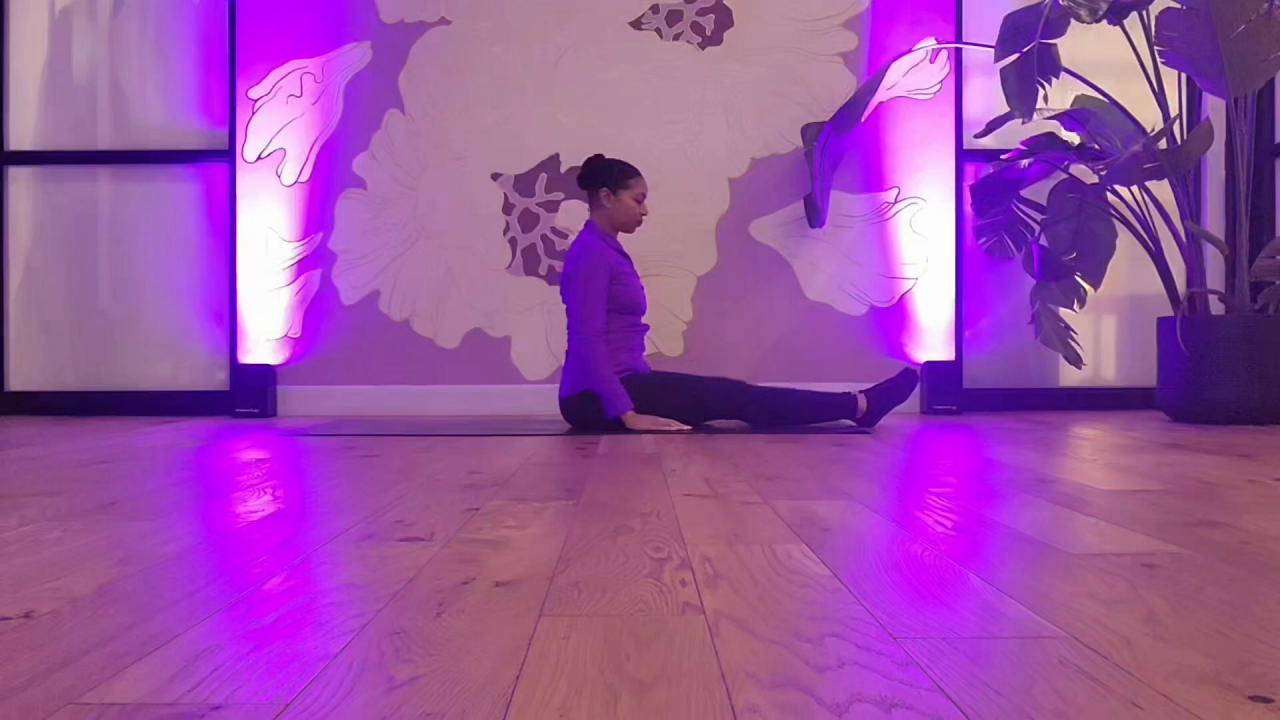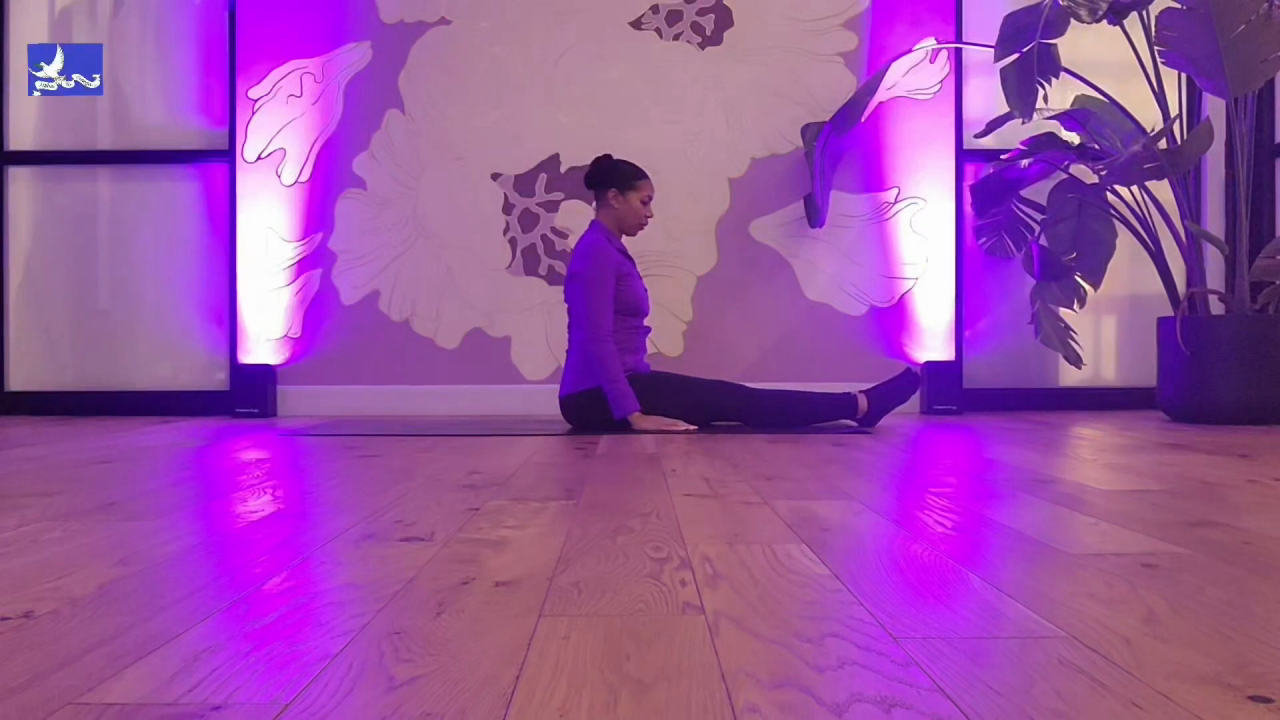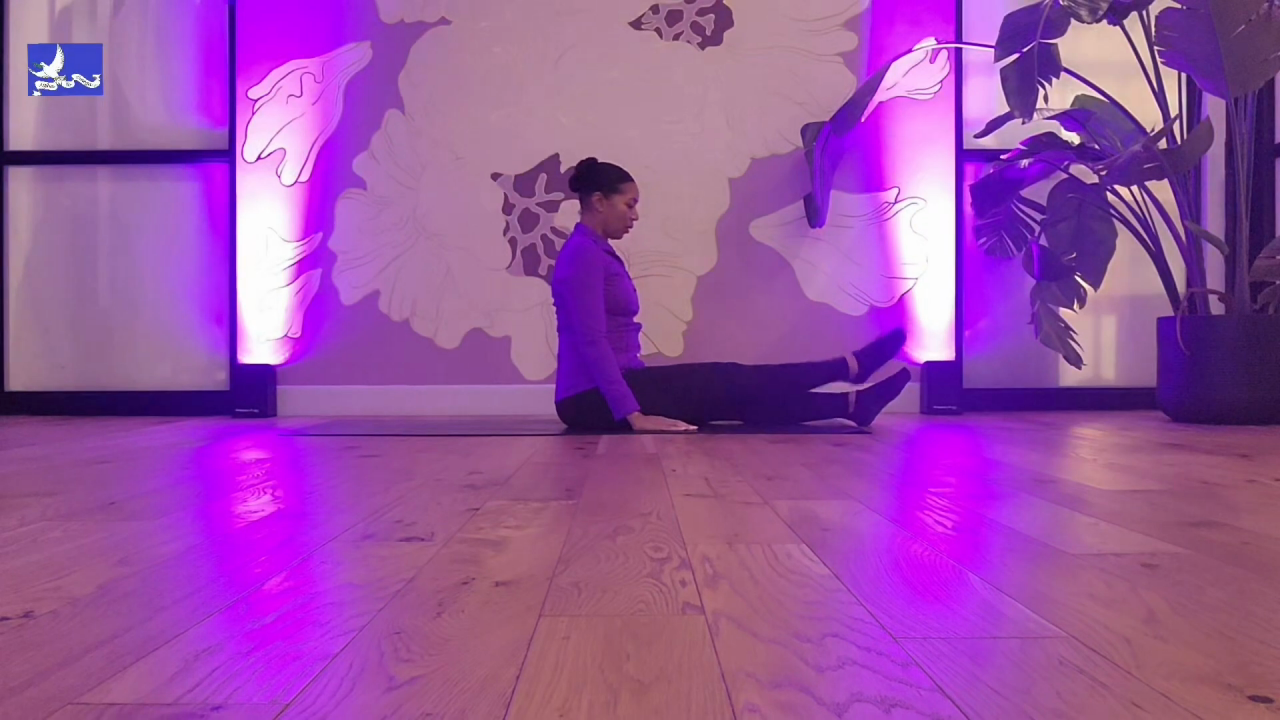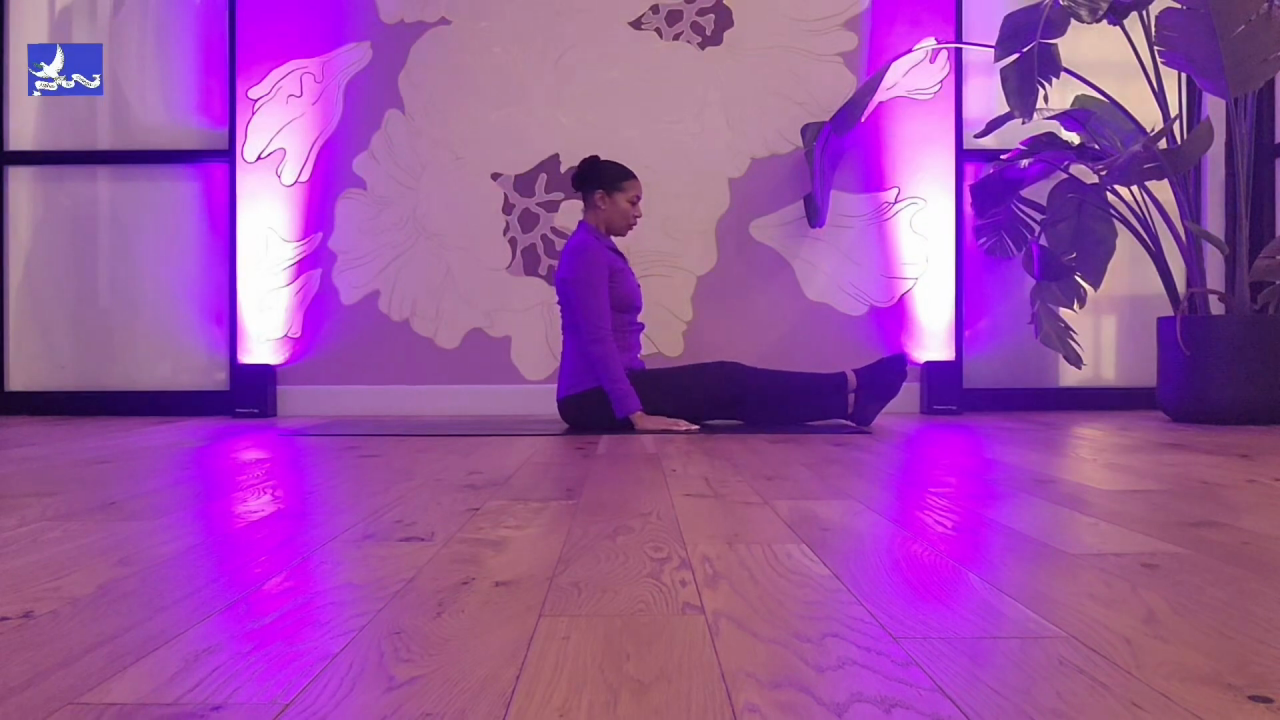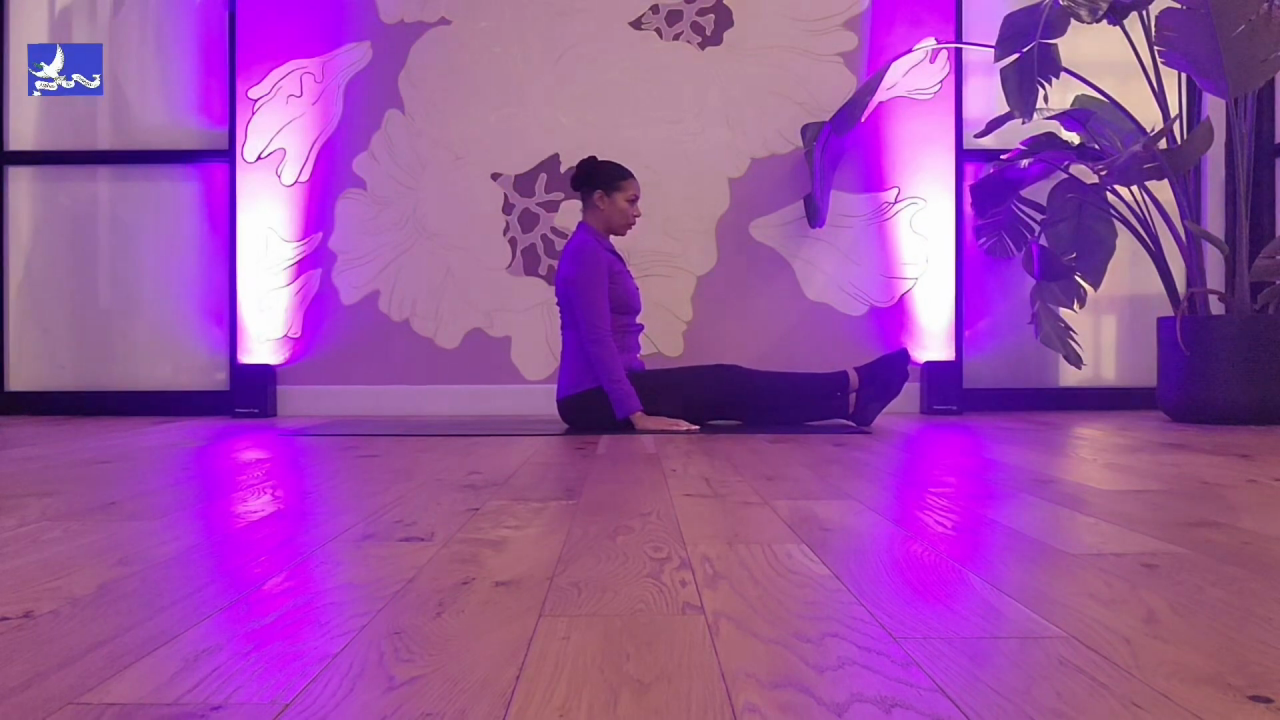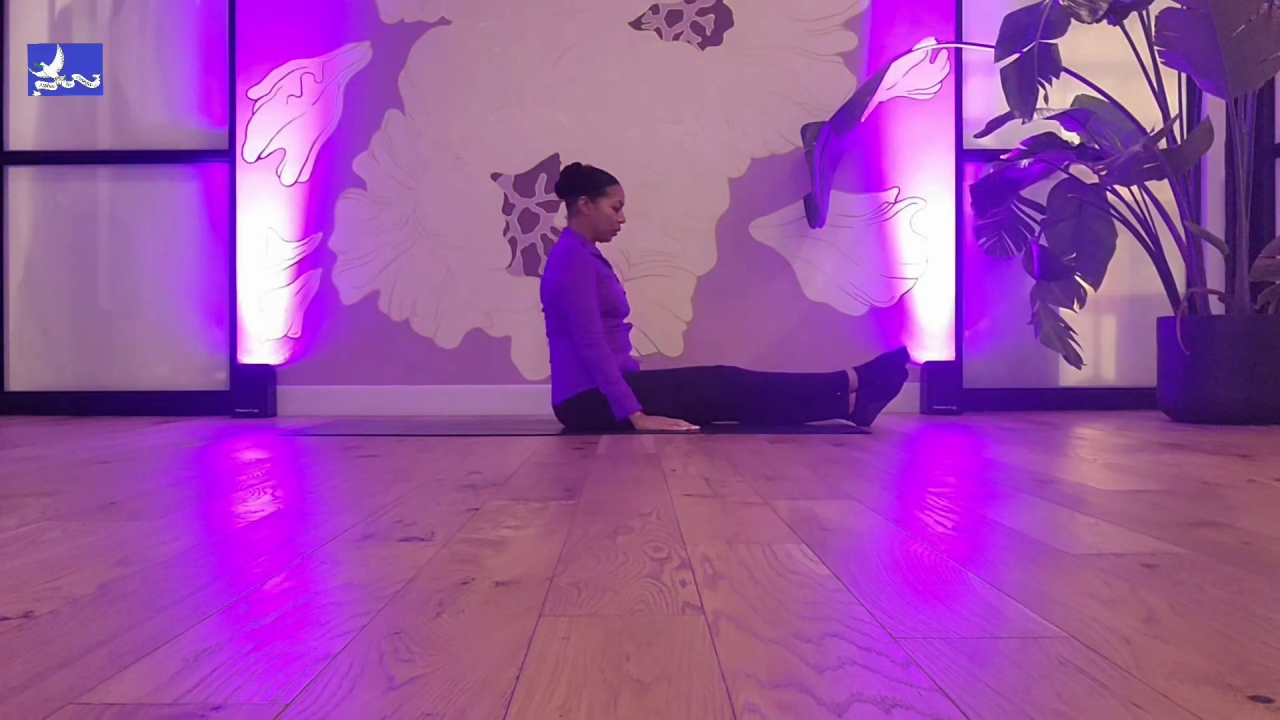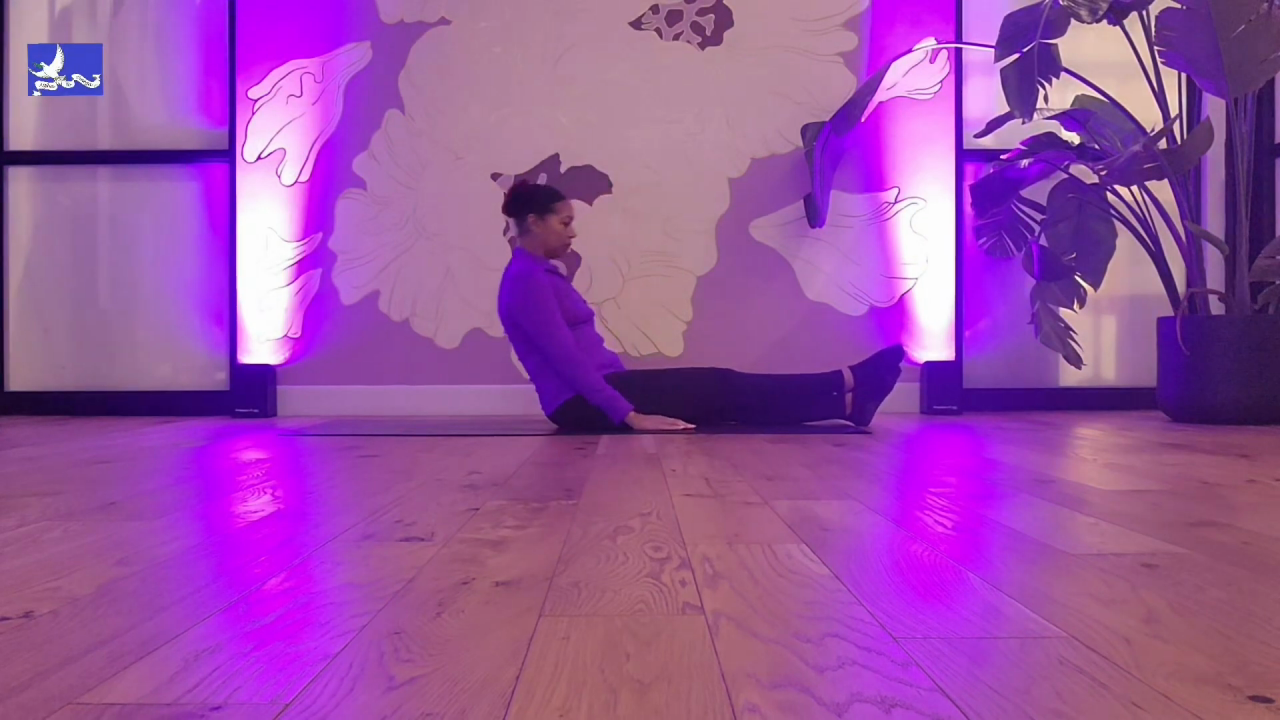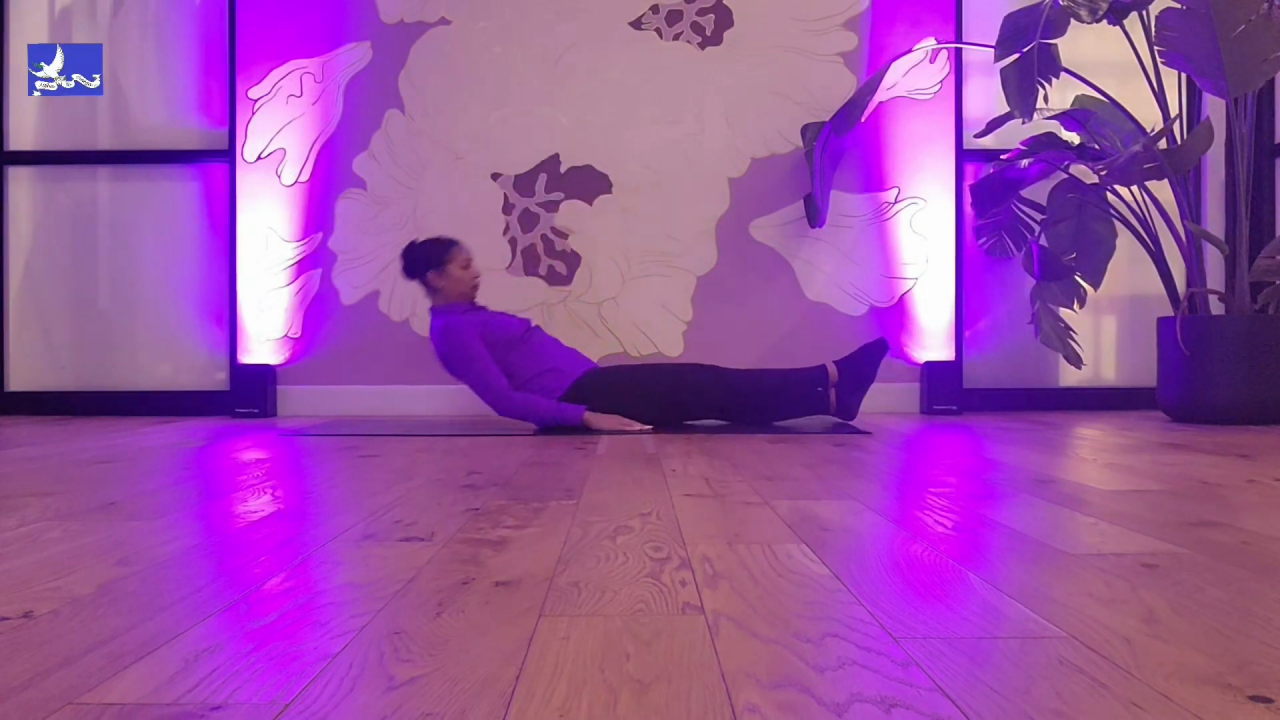
dt=0.5s
person 1, frame 1
left shoulder: (606, 250)
right shoulder: (590, 253)
right elbow: (588, 341)
left wrist: (636, 401)
right wrist: (628, 414)
left hip: (619, 386)
right hip: (597, 401)
left knee: (729, 391)
right knee: (731, 396)
left ankle: (854, 405)
right ankle: (858, 406)
person 1, frame 2
left shoulder: (609, 250)
right shoulder: (596, 252)
right elbow: (597, 341)
left wrist: (641, 401)
right wrist: (635, 415)
left hip: (612, 392)
right hip: (597, 400)
left knee: (730, 398)
right knee: (732, 400)
left ankle: (856, 406)
right ankle: (860, 405)
person 1, frame 3
left shoulder: (596, 253)
right shoulder: (583, 254)
right elbow: (592, 341)
left wrist: (639, 401)
right wrist: (633, 415)
left hip: (605, 393)
right hip: (594, 400)
left knee: (730, 397)
right knee: (727, 380)
left ankle: (850, 404)
right ankle: (851, 365)
person 1, frame 4
left shoulder: (599, 250)
right shoulder: (586, 251)
right elbow: (597, 340)
left wrist: (644, 401)
right wrist: (636, 414)
left hip: (606, 394)
right hip: (595, 399)
left knee: (728, 394)
right knee: (726, 379)
left ankle: (850, 404)
right ankle: (850, 385)
person 1, frame 5
left shoulder: (598, 251)
right shoulder: (585, 252)
right elbow: (597, 340)
left wrist: (642, 399)
right wrist: (636, 413)
left hip: (606, 393)
right hip: (595, 400)
left knee: (727, 392)
right knee: (726, 384)
left ankle: (849, 401)
right ankle: (851, 383)
person 1, frame 6
left shoulder: (583, 256)
right shoulder: (572, 258)
right elbow: (591, 344)
left wrist: (637, 402)
right wrist: (635, 414)
left hip: (602, 394)
right hip: (591, 402)
left knee: (726, 386)
right knee: (724, 385)
left ankle: (849, 398)
right ankle: (849, 386)
person 1, frame 7
left shoulder: (540, 274)
right shoulder: (525, 279)
right elbow: (566, 359)
left wrist: (627, 403)
right wrist: (629, 416)
left hip: (595, 394)
right hip: (583, 406)
left knee: (718, 387)
right knee: (719, 389)
left ankle: (845, 393)
right ankle: (845, 389)
person 1, frame 8
left shoulder: (469, 318)
right shoulder: (452, 330)
right elbow: (504, 399)
left wrist: (594, 404)
right wrist: (586, 416)
left hip: (585, 387)
right hip: (577, 396)
left knee: (706, 382)
right knee: (707, 388)
left ankle: (830, 386)
right ankle: (830, 389)
